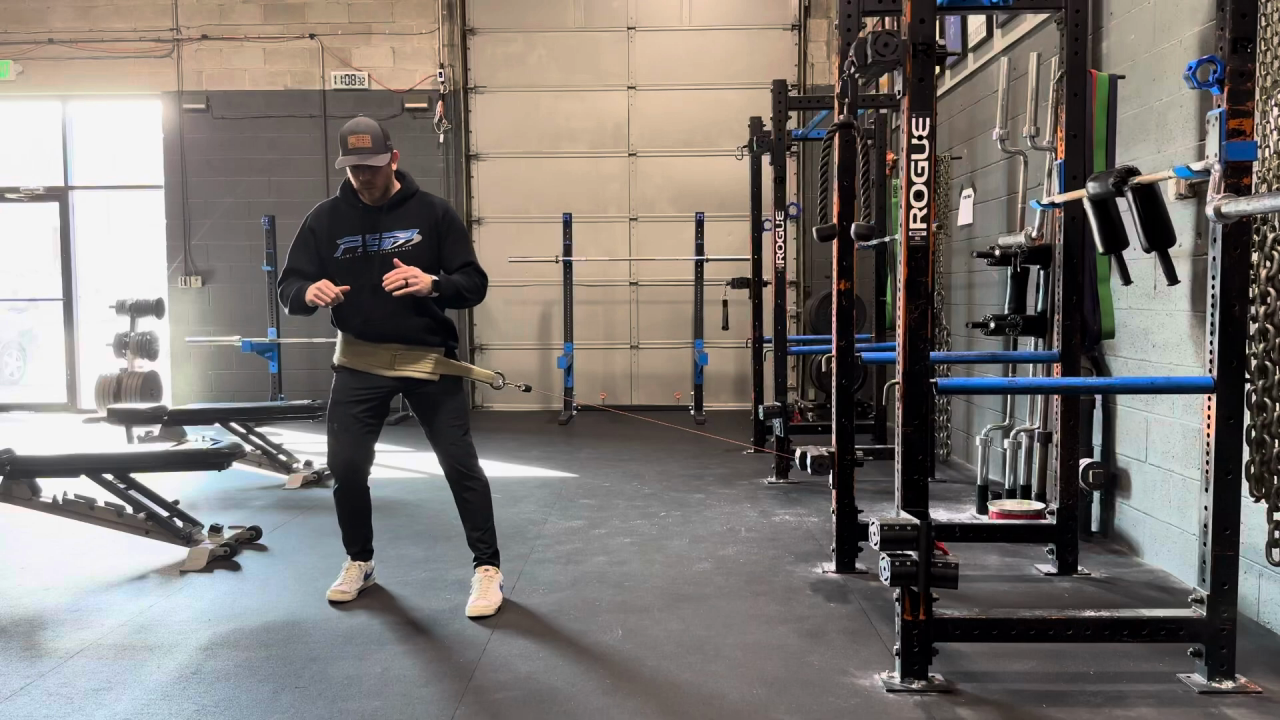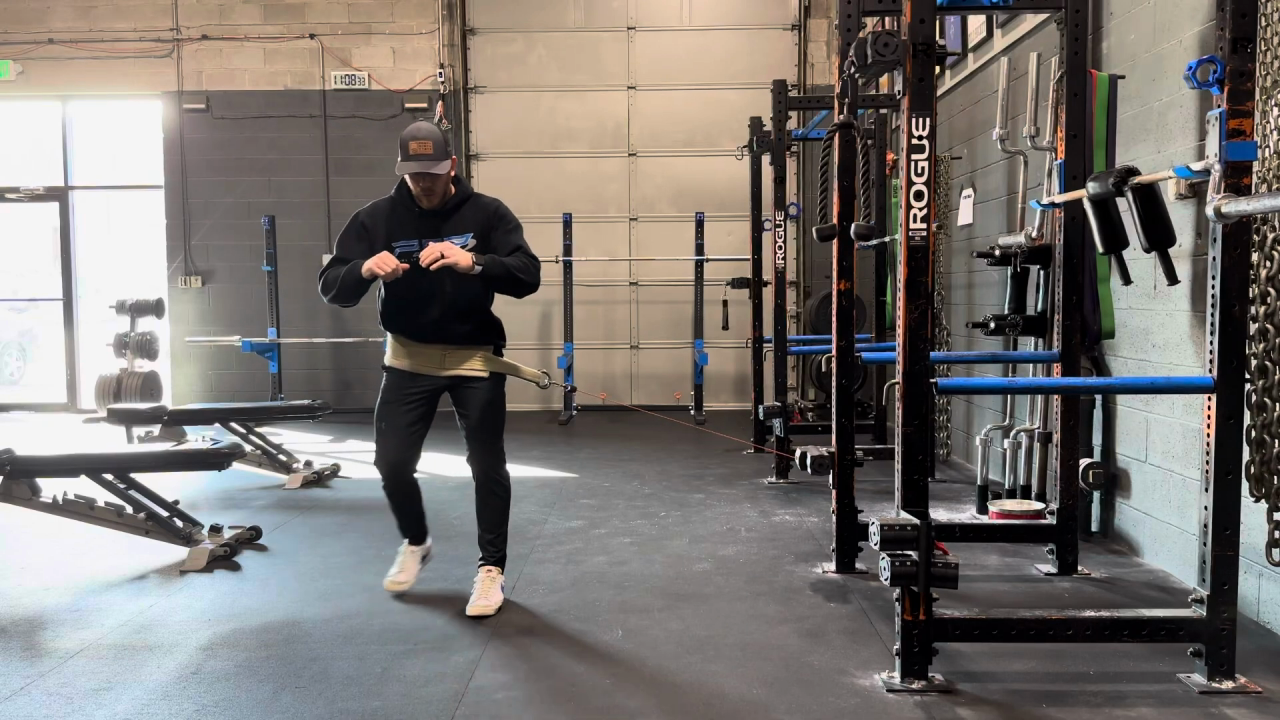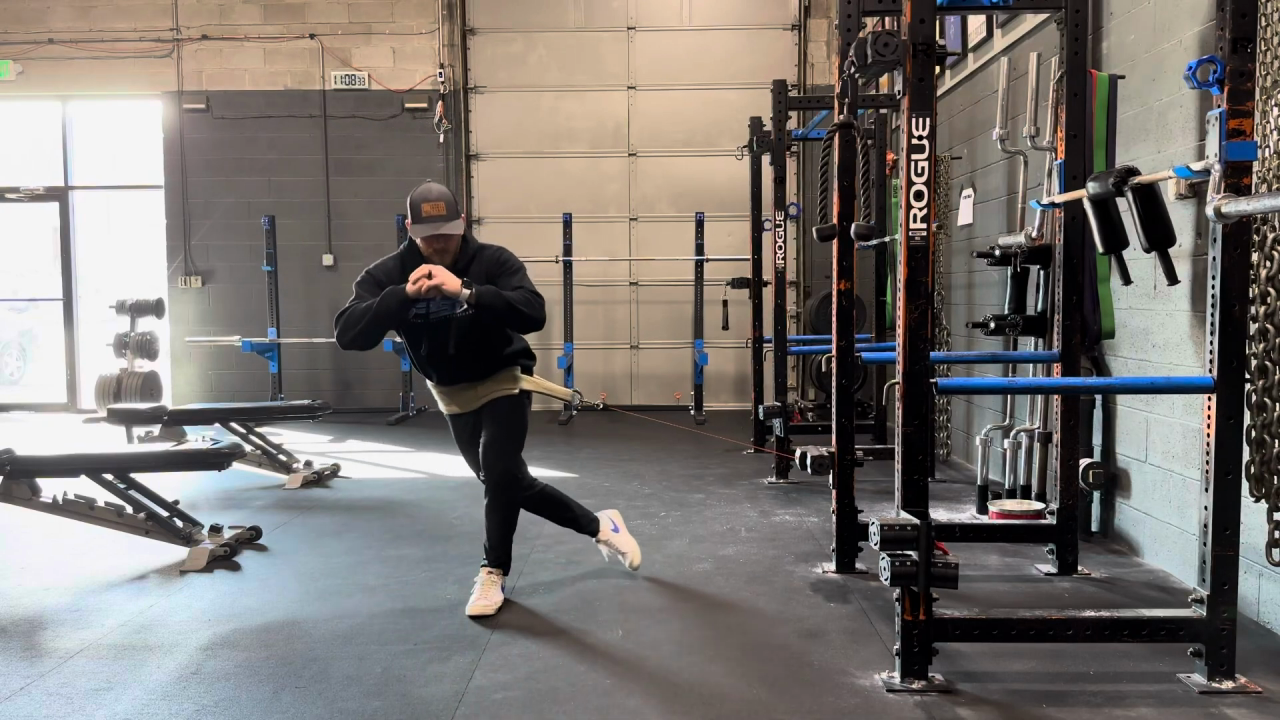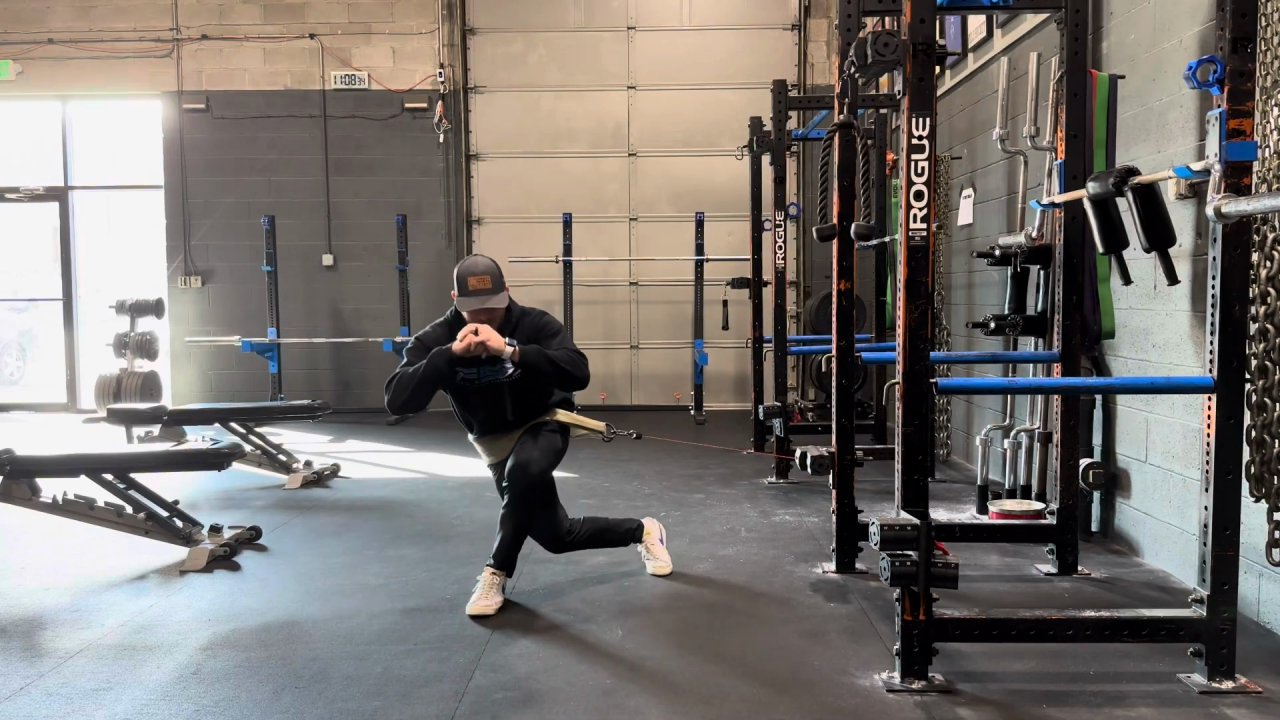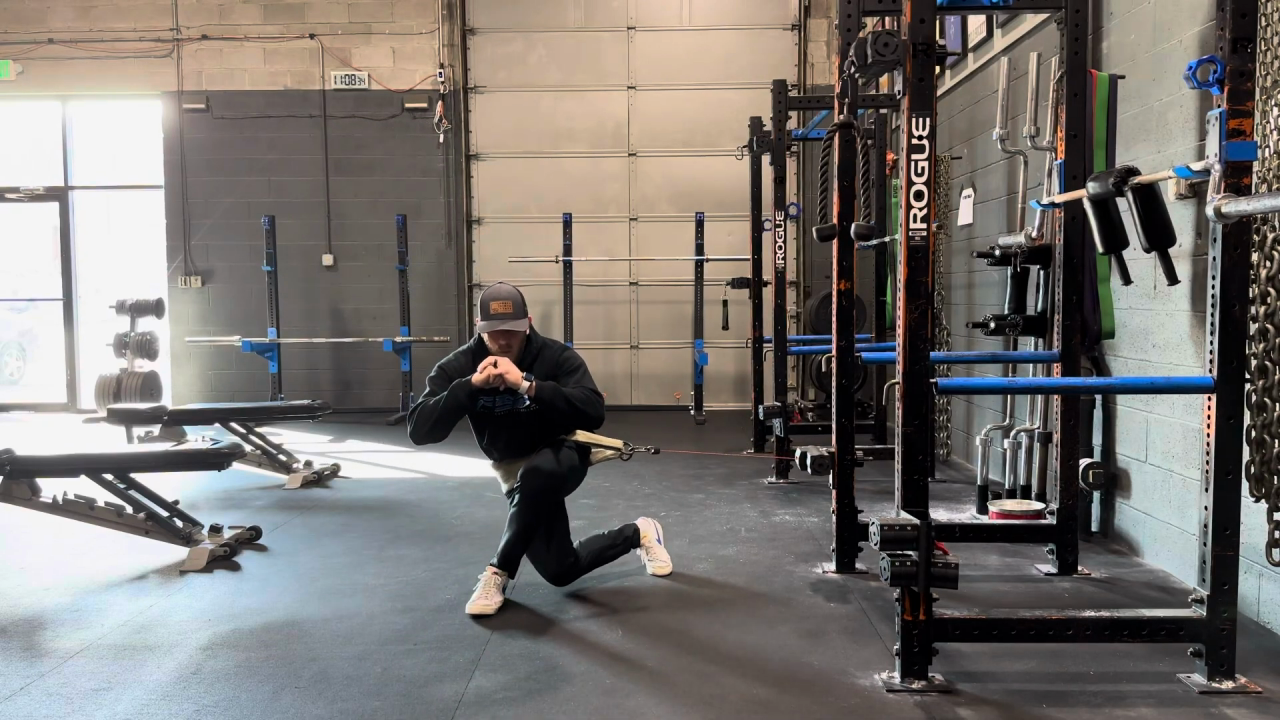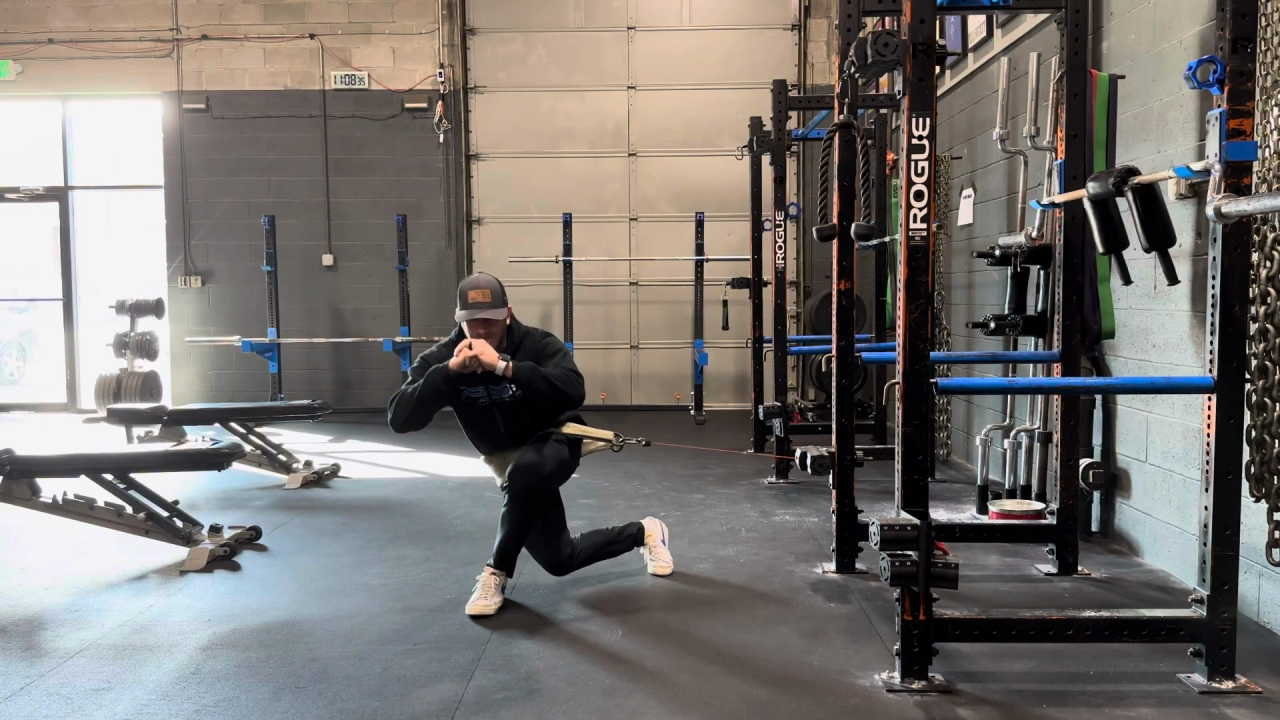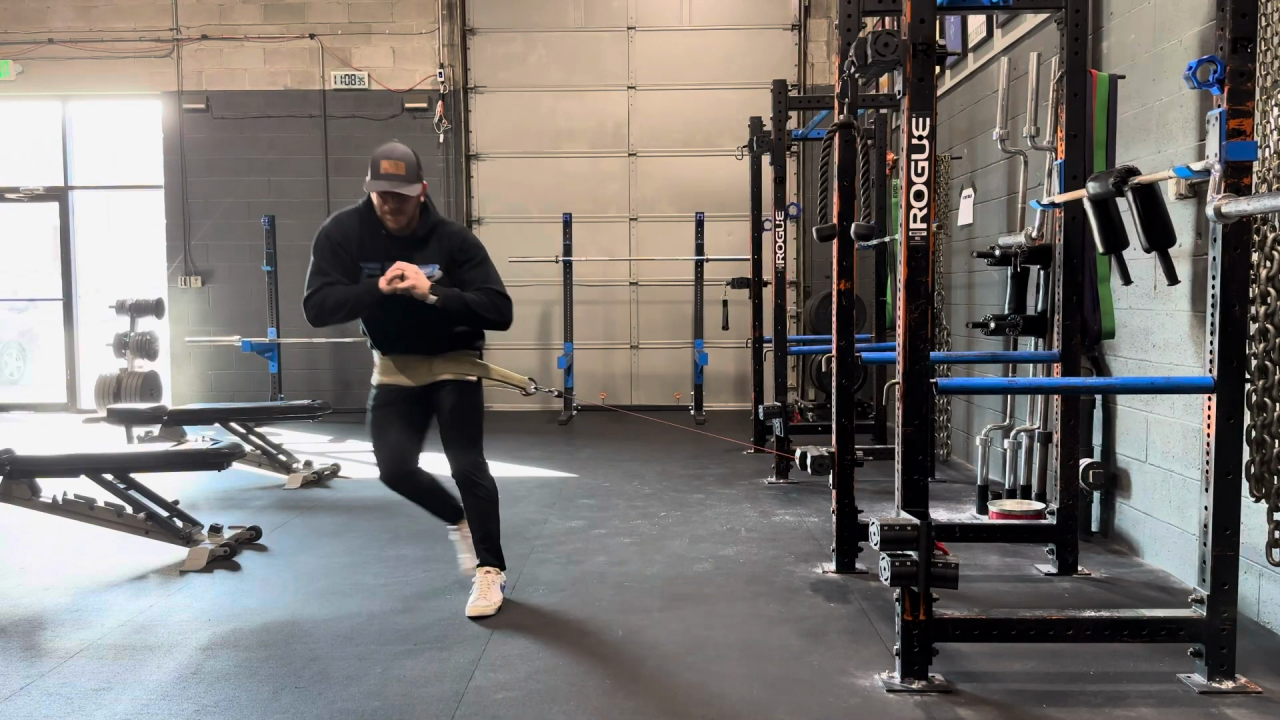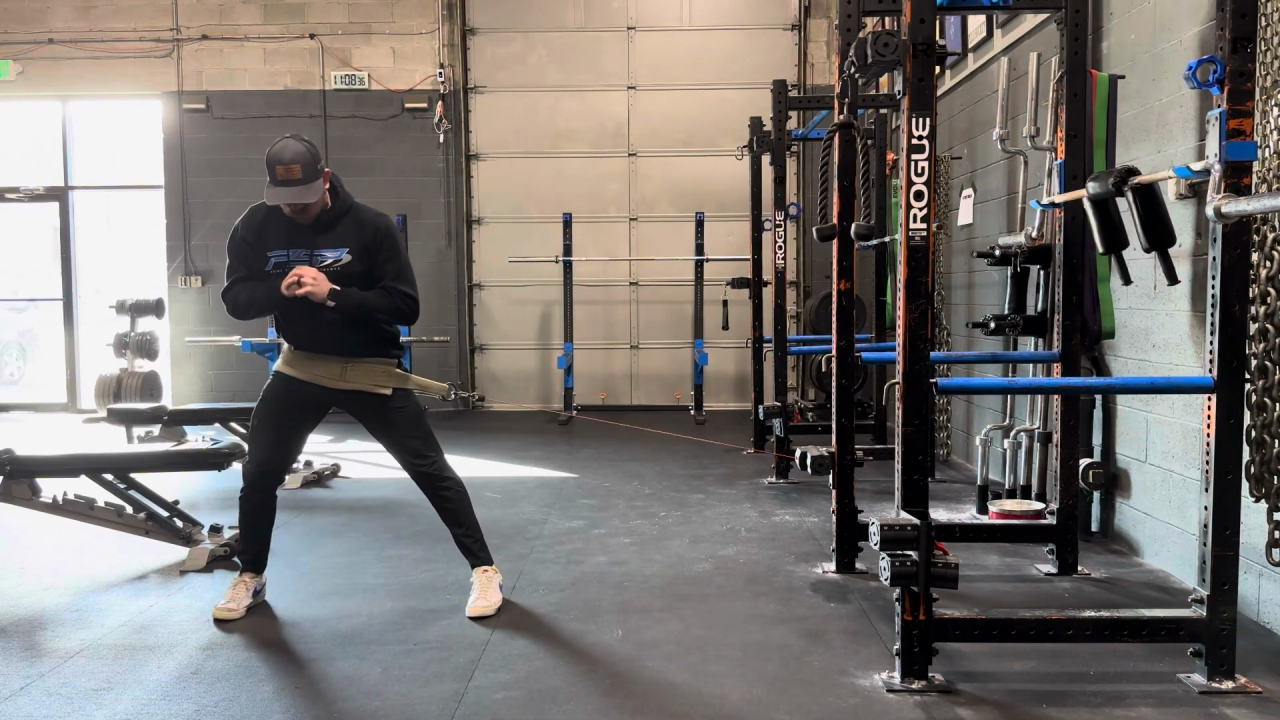
dt=0.5s
person 1, frame 1
left shoulder: (433, 213)
right shoulder: (325, 219)
left elbow: (474, 286)
right elbow: (288, 289)
left wrist: (432, 285)
right wrist: (309, 292)
right hip: (360, 361)
left knee: (460, 463)
right knee: (345, 467)
left ankle: (487, 569)
right ankle: (359, 562)
person 1, frame 2
left shoulder: (487, 213)
right shoulder: (377, 218)
left elbow: (527, 276)
right elbow: (331, 287)
left wrist: (472, 262)
right wrist: (364, 269)
left hip: (475, 356)
right hip: (410, 357)
left knee: (488, 465)
right knee: (393, 463)
left ankle: (491, 570)
right ankle: (415, 543)
person 1, frame 3
left shoulder: (493, 261)
right shoulder: (387, 275)
left elbow: (533, 315)
right elbow: (347, 336)
left wrist: (464, 291)
right wrist: (403, 295)
left hip: (503, 380)
right hip: (454, 395)
left knee: (498, 471)
right knee: (512, 484)
left ankle: (493, 573)
right ankle: (599, 526)
person 1, frame 4
left shoulder: (535, 324)
right shoulder: (436, 339)
left elbow: (577, 374)
right elbow: (397, 401)
left wrist: (510, 349)
right wrist: (450, 354)
left hip: (542, 423)
right hip: (495, 443)
left knee: (523, 473)
right knee: (556, 535)
left ankle: (496, 574)
right ankle: (641, 531)
person 1, frame 5
left shoulder: (557, 356)
right shoulder: (458, 367)
left elbow: (593, 413)
right elbow: (419, 431)
left wrist: (526, 384)
right wrist: (470, 385)
left hip: (562, 454)
right hip: (514, 472)
left knee: (537, 478)
right knee: (560, 571)
left ankle: (498, 573)
right ankle: (638, 533)
person 1, frame 6
left shoulder: (538, 344)
right shoulder: (440, 359)
left elbow: (572, 393)
right elbow: (400, 420)
left wrist: (503, 366)
right wrist: (448, 371)
left hip: (554, 444)
right hip: (507, 462)
left knee: (524, 475)
right knee: (559, 560)
left ankle: (496, 574)
right ankle: (643, 533)
person 1, frame 7
left shoulder: (453, 239)
right shoulder: (342, 233)
left elbow: (498, 312)
right elbow: (317, 307)
left wrist: (431, 293)
right wrist: (376, 289)
left hip: (451, 362)
right hip: (393, 365)
left knee: (468, 466)
right knee: (395, 471)
left ankle: (490, 571)
right ankle: (460, 521)
person 1, frame 8
left shoulder: (370, 226)
right shoulder: (255, 226)
left elbow: (405, 307)
right elbow: (236, 299)
left wrist: (333, 294)
right wrist: (280, 290)
left hip: (371, 368)
right hip: (301, 365)
left knee: (429, 469)
right knee: (259, 472)
left ankle: (484, 570)
right ankle: (250, 577)
